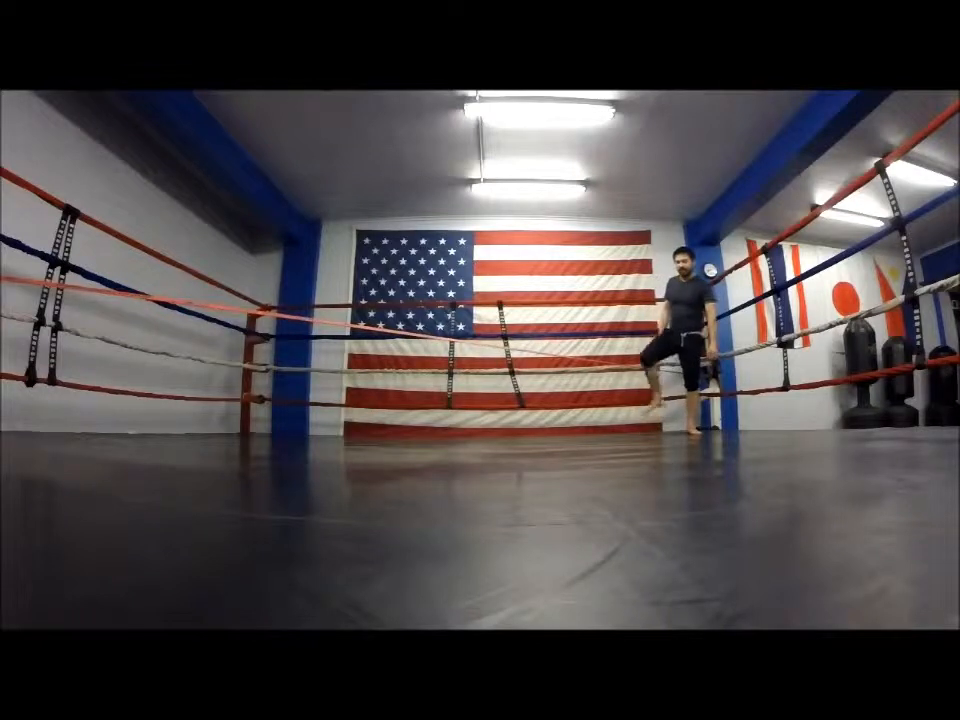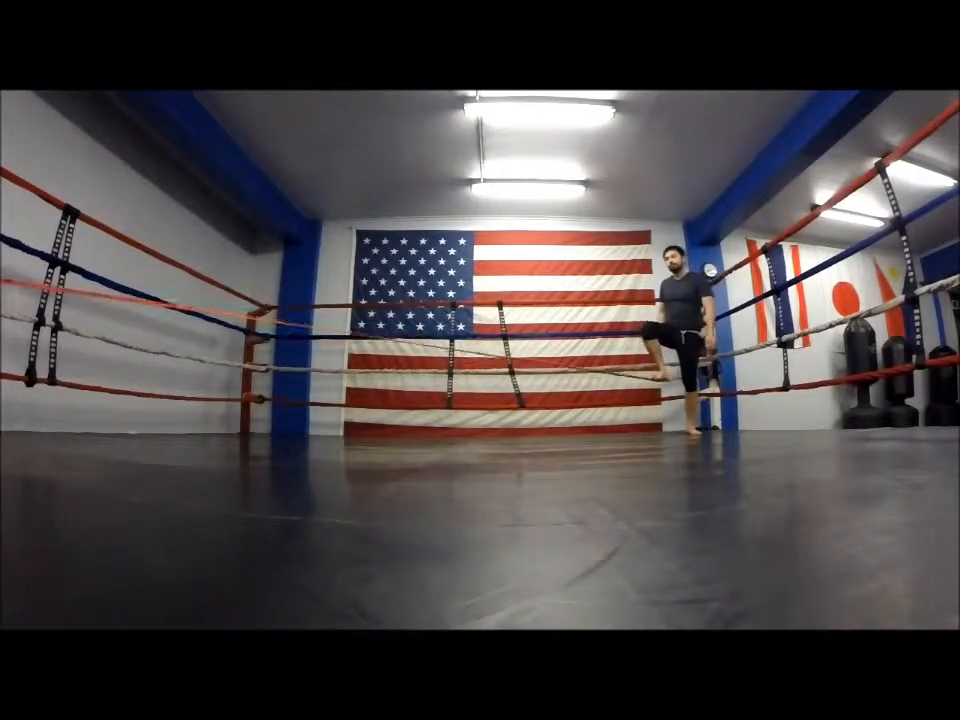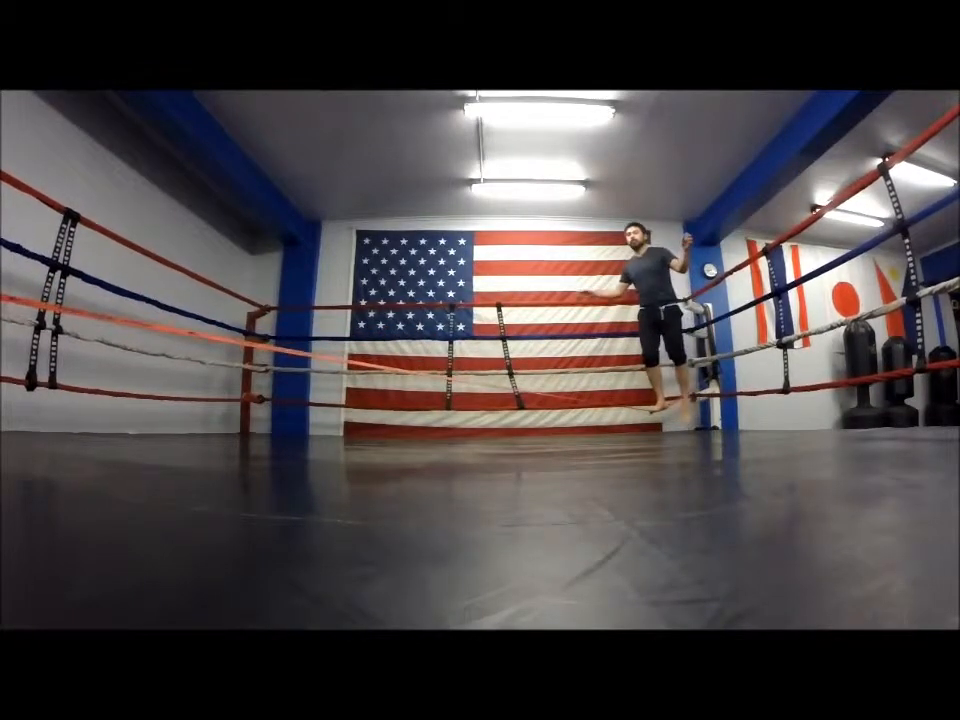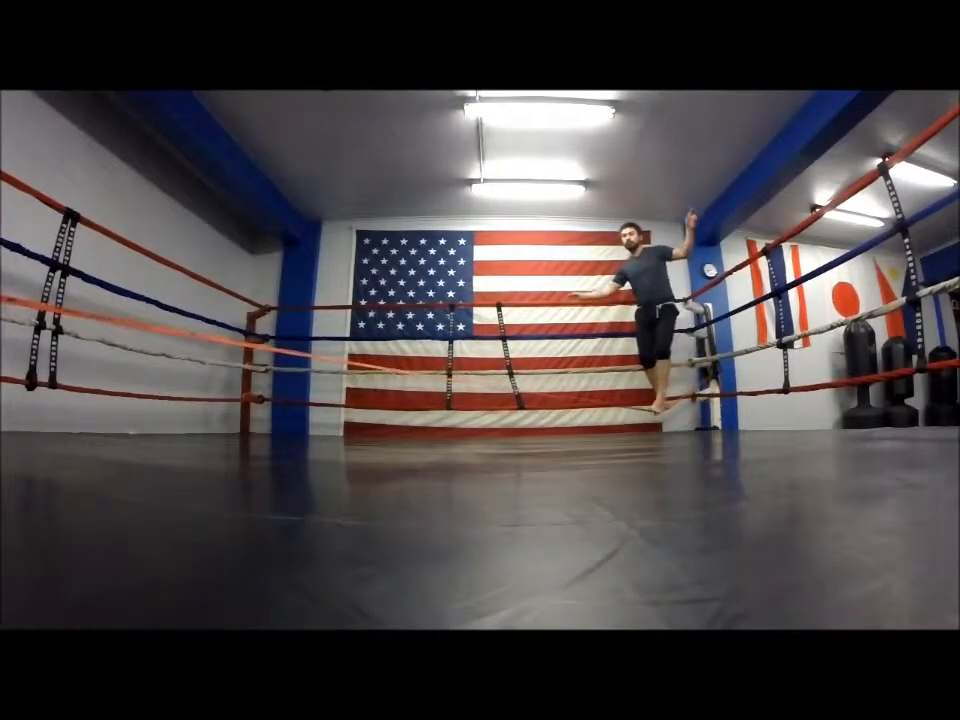
dt=1s
person 1, frame 1
left shoulder: (702, 285)
right shoulder: (672, 283)
left elbow: (711, 314)
left wrist: (712, 342)
right wrist: (660, 332)
left hip: (692, 338)
right hip: (672, 334)
left knee: (691, 381)
right knee: (646, 356)
left ankle: (691, 425)
right ankle: (656, 396)
person 1, frame 2
left shoulder: (697, 280)
right shoulder: (665, 284)
left elbow: (708, 308)
left wrist: (710, 333)
right wrist: (658, 334)
left hip: (690, 334)
right hip: (671, 330)
left knee: (690, 380)
right knee: (647, 328)
left ankle: (691, 425)
right ankle: (663, 370)
person 1, frame 3
left shoulder: (660, 253)
right shoulder: (630, 266)
left elbow: (681, 268)
right elbow: (618, 290)
left wrist: (686, 251)
right wrist: (594, 293)
left hip: (668, 309)
right hip: (647, 313)
left knee: (677, 354)
right knee: (649, 356)
left ankle: (685, 400)
right ankle: (660, 399)
person 1, frame 4
left shoulder: (657, 252)
right shoulder: (626, 268)
left elbow: (684, 252)
right elbow: (608, 290)
left wrist: (690, 230)
right wrist: (584, 295)
left hip: (665, 308)
right hip: (644, 313)
left knee: (662, 349)
right knee: (646, 357)
left ankle: (660, 398)
right ankle: (662, 400)
